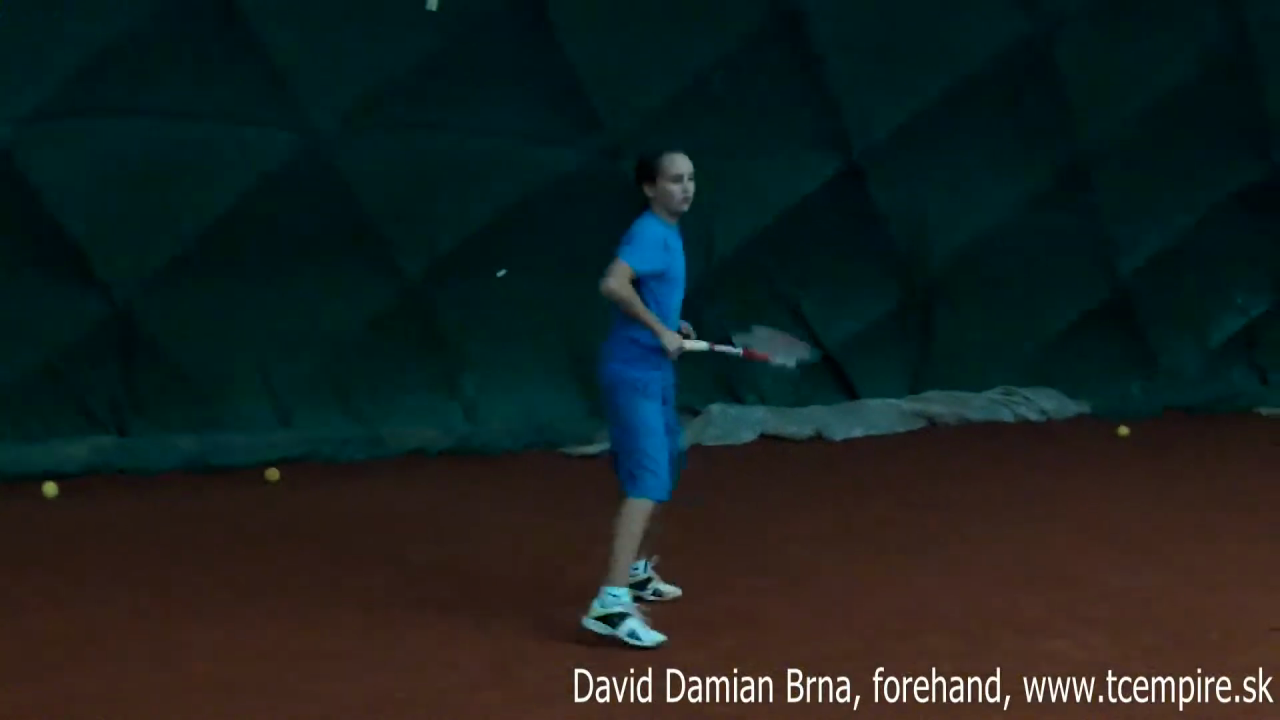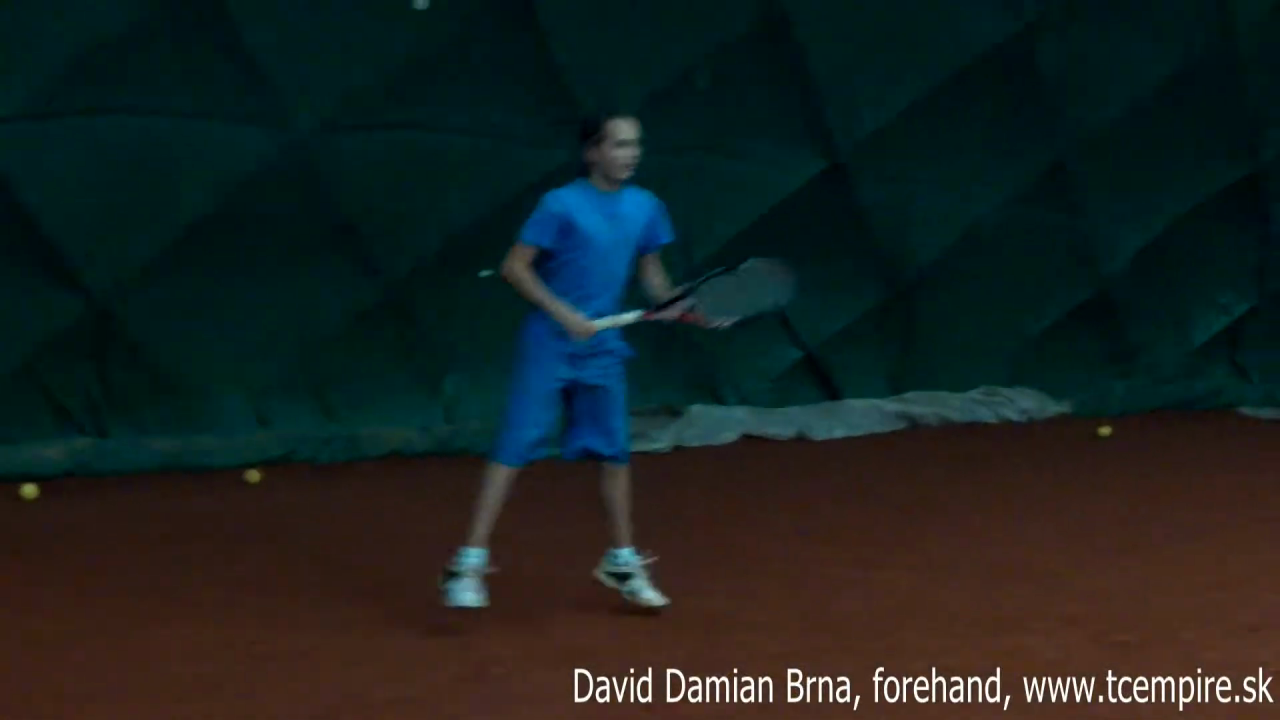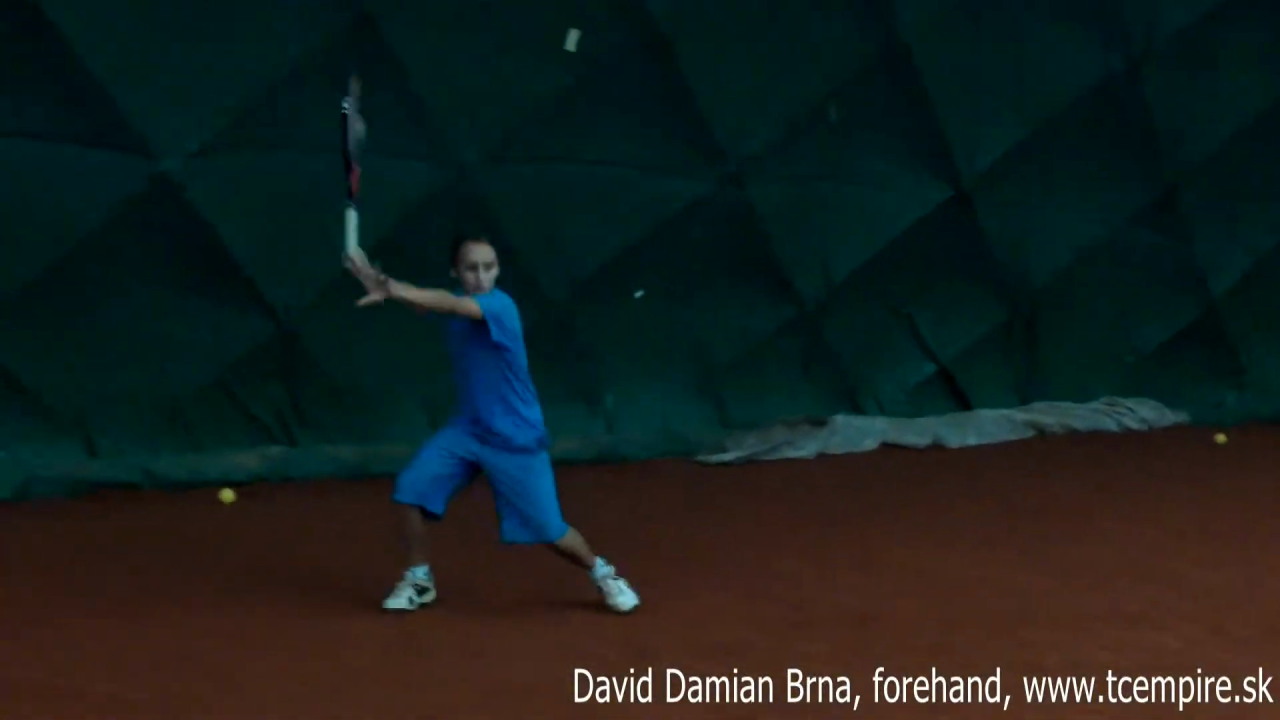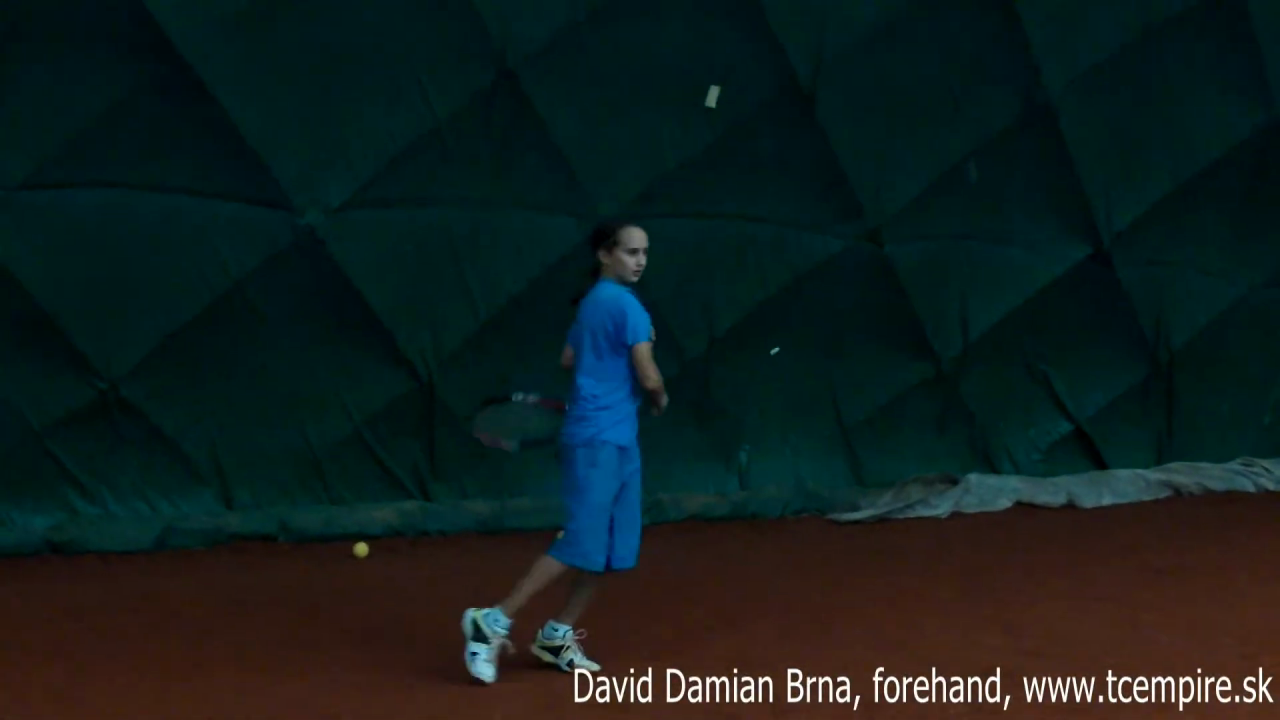
dt=1s
person 1, frame 1
left shoulder: (666, 233)
right shoulder: (650, 232)
right elbow: (613, 286)
left wrist: (674, 327)
right wrist: (661, 330)
left hip: (652, 373)
right hip: (633, 373)
left knee: (663, 470)
right knee: (647, 482)
left ankle: (635, 569)
right ankle: (611, 604)
person 1, frame 2
left shoulder: (646, 208)
right shoulder: (561, 205)
left elbow: (649, 267)
right elbow: (514, 267)
left wrist: (669, 299)
right wrist: (564, 315)
left hip: (604, 344)
right hip: (549, 341)
left knee: (611, 450)
right knee: (515, 445)
left ankle: (620, 562)
right ankle: (470, 560)
person 1, frame 3
left shoulder: (499, 306)
right shoulder: (452, 305)
left elbow: (447, 302)
right elbow: (425, 302)
left wrist: (392, 290)
right wrist: (374, 278)
left hip: (516, 437)
right hip: (466, 429)
left knee: (548, 530)
right knee: (409, 490)
left ankle: (602, 572)
right ankle: (419, 578)
person 1, frame 4
left shoulder: (596, 302)
right shoulder: (623, 302)
left elbow: (569, 358)
right elbow: (648, 377)
right wrist: (659, 398)
left hip: (619, 442)
right hip: (596, 441)
left knee: (614, 549)
right knee: (580, 547)
left ankle: (558, 634)
right ankle: (492, 620)
